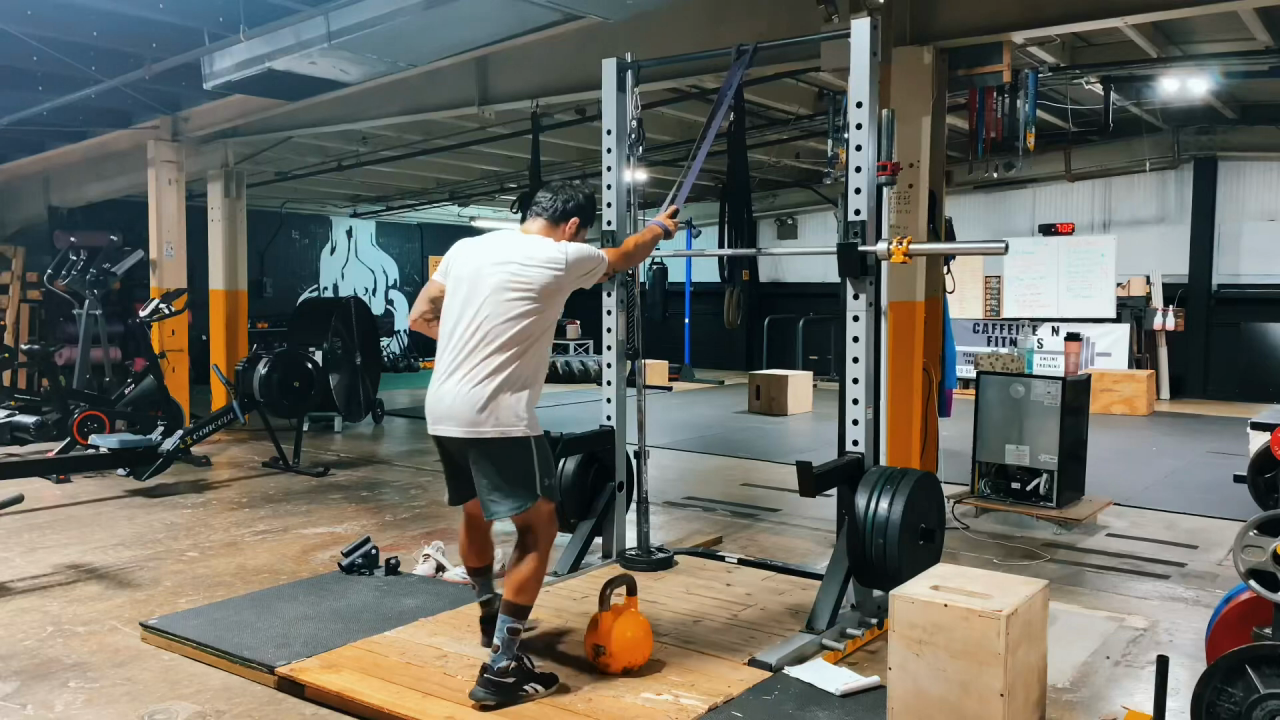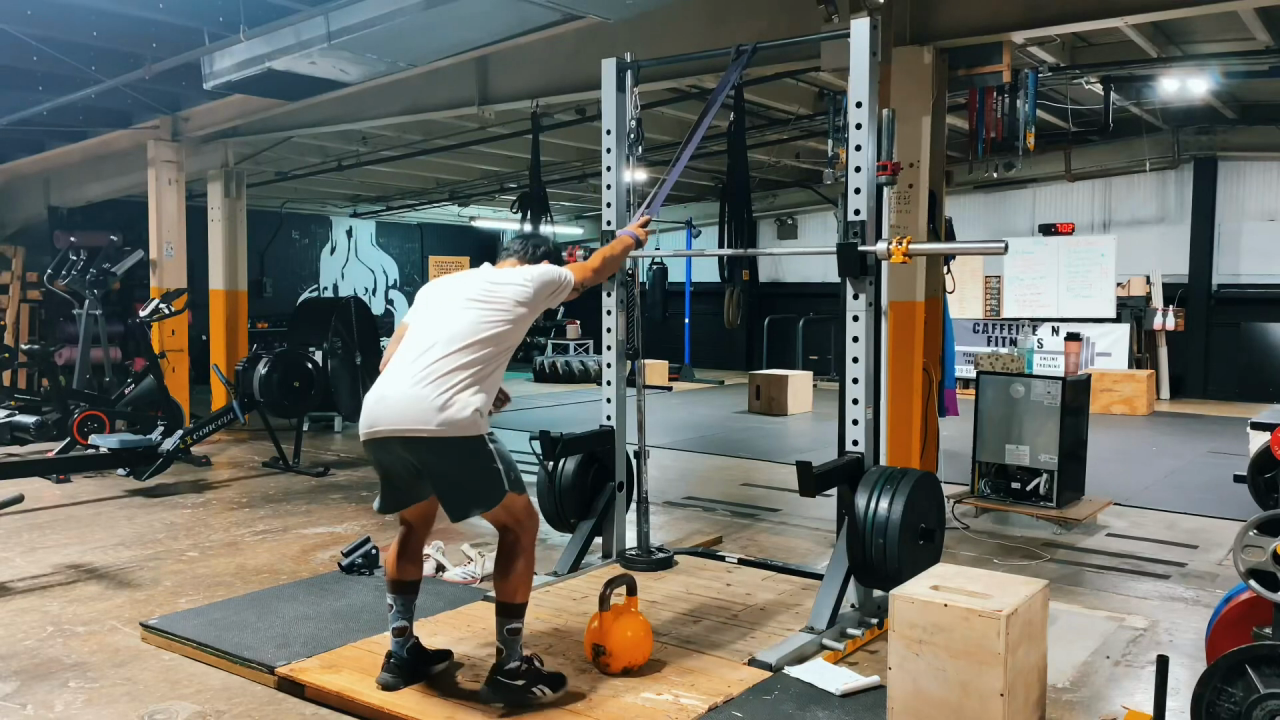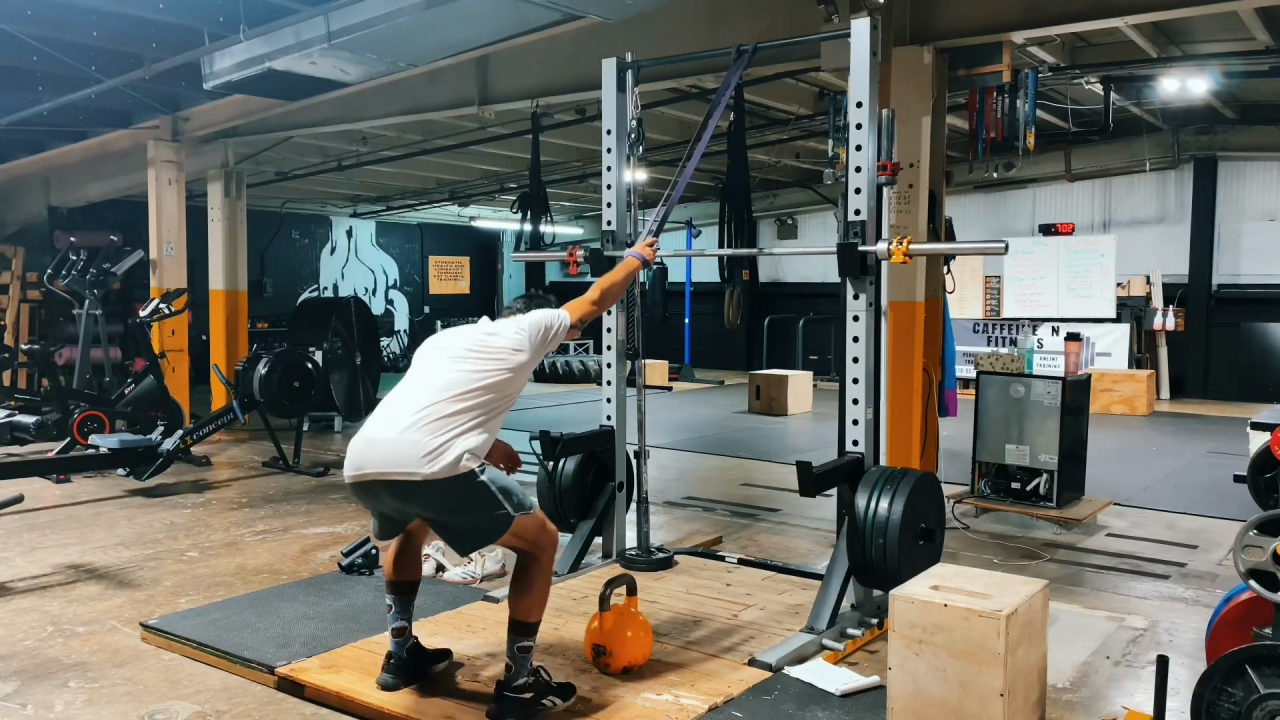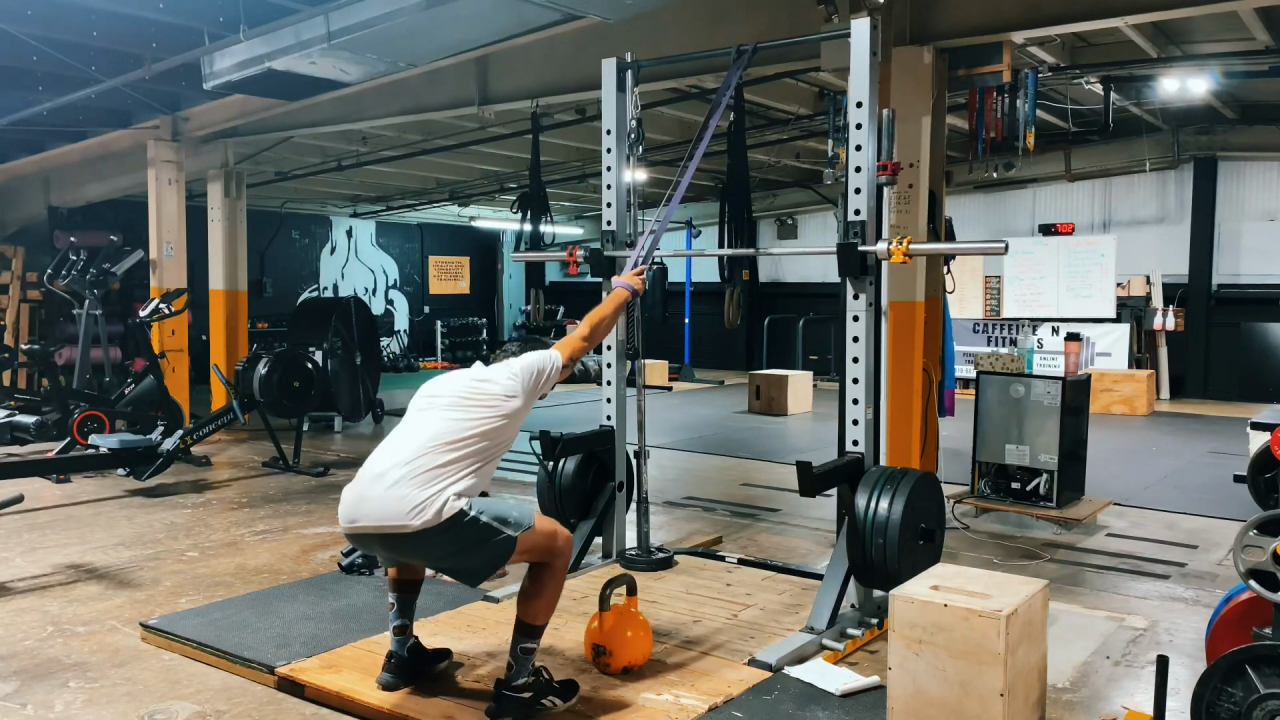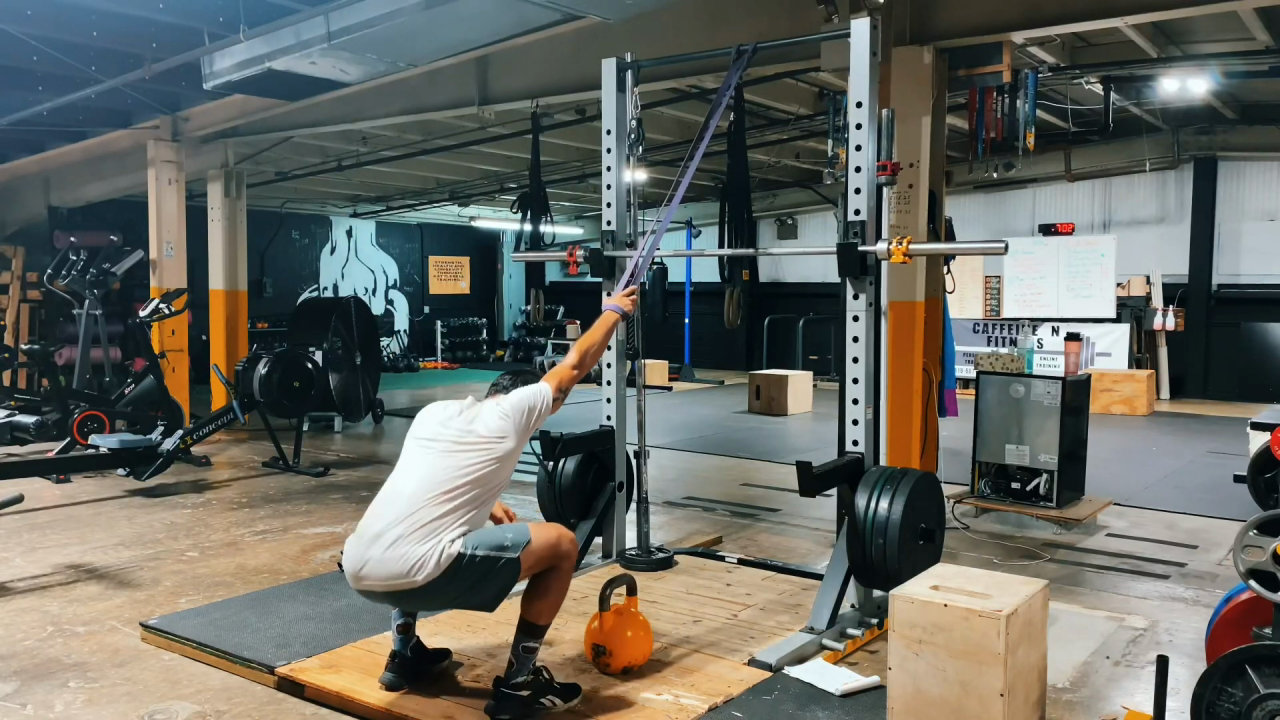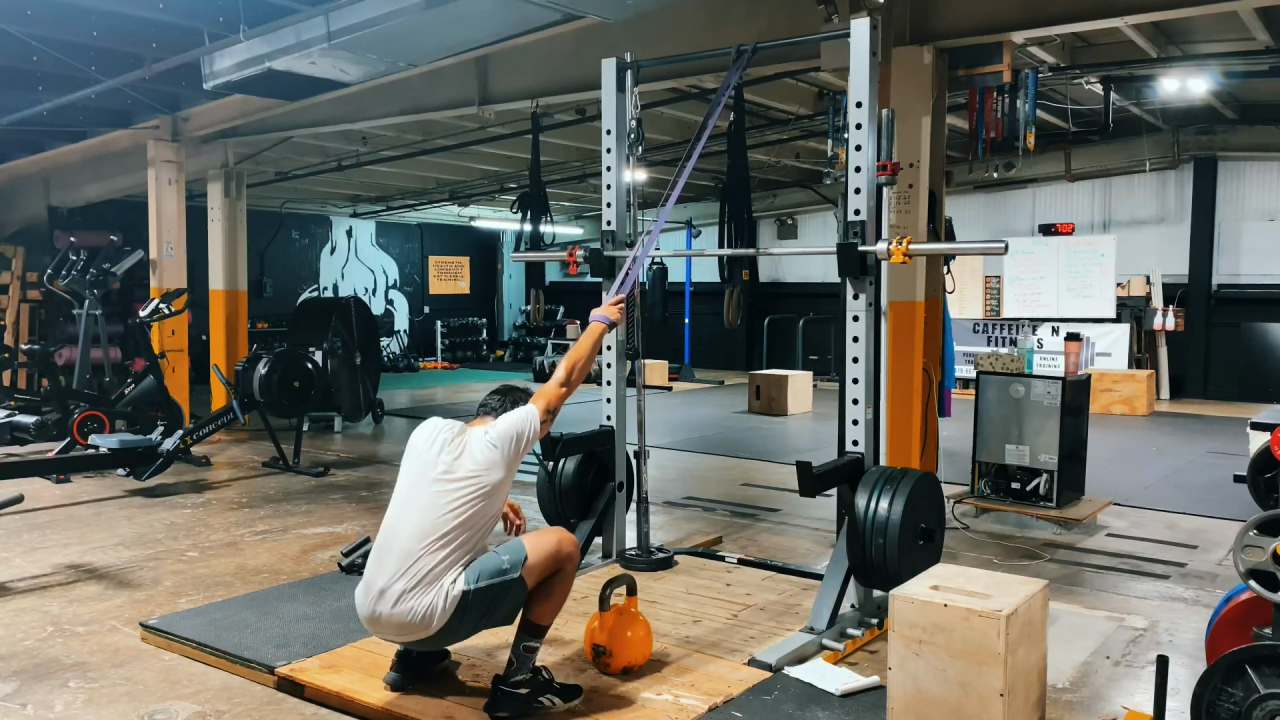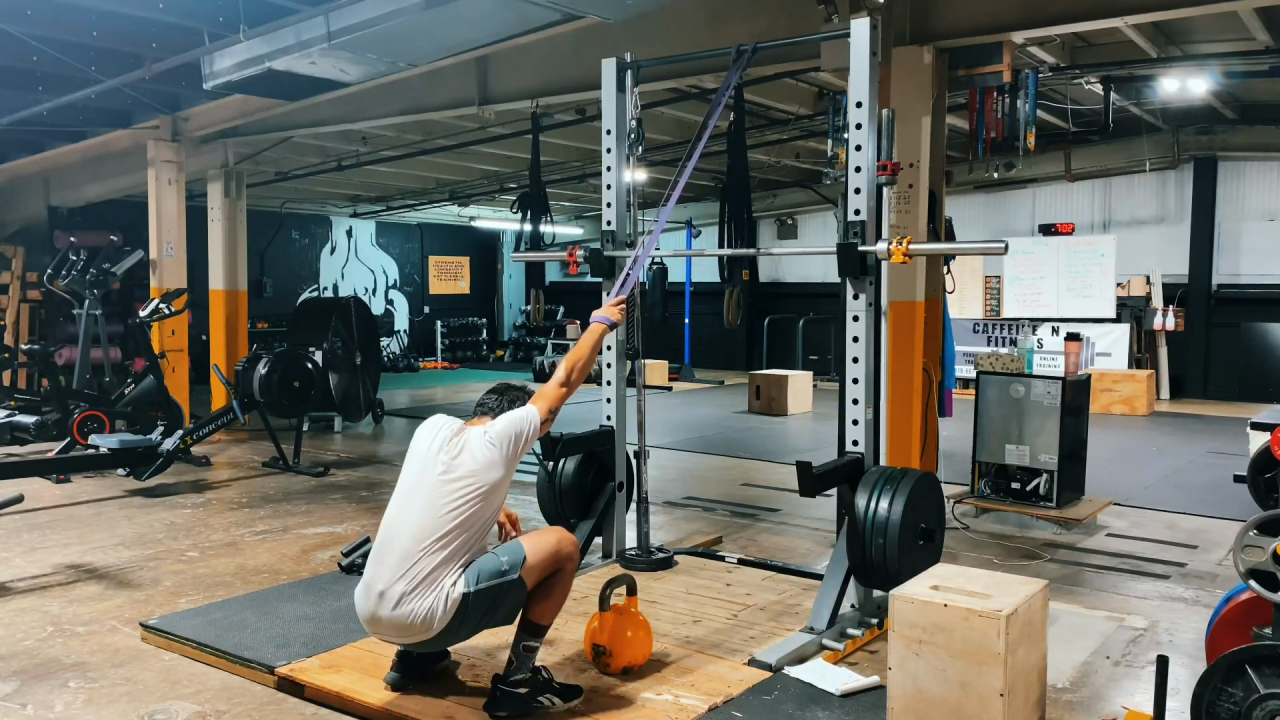
dt=0.4s
person 1, frame 1
left shoulder: (464, 248)
right shoulder: (560, 259)
left elbow: (419, 317)
right elbow: (624, 255)
right wrist: (660, 227)
left hip: (442, 407)
right hip: (495, 416)
left knee: (477, 512)
right knee: (538, 527)
left ankle: (494, 617)
right ankle: (501, 669)
person 1, frame 2
left shoulder: (440, 284)
right shoulder: (530, 280)
right elbow: (594, 269)
right wrist: (631, 237)
left hip: (376, 417)
right hip: (438, 421)
left knee: (415, 523)
right knee: (520, 525)
left ankle: (402, 654)
right ankle: (511, 670)
person 1, frame 3
left shoulder: (444, 337)
right shoulder: (527, 331)
right elbow: (594, 300)
left wrist: (488, 445)
right wrist: (635, 259)
left hip: (361, 464)
right hip: (423, 467)
left knee: (409, 527)
right knee: (540, 540)
left ankle: (402, 655)
person 1, frame 4
left shoulder: (441, 381)
right shoulder: (518, 376)
right elbow: (585, 336)
left wrist: (490, 514)
right wrist: (624, 289)
left hip: (354, 518)
right hip: (414, 518)
right knee: (556, 543)
left ankle: (402, 656)
person 1, frame 5
left shoulder: (436, 410)
right shoulder: (510, 413)
right elbow: (574, 364)
right wrist: (614, 311)
left hip: (358, 569)
right hip: (412, 575)
right knee: (562, 545)
left ankle: (405, 656)
right ankle: (517, 685)
person 1, frame 6
left shoulder: (429, 430)
right shoulder: (500, 441)
right elbow: (561, 382)
right wrist: (601, 323)
left hip: (371, 611)
right hip: (425, 618)
right knee: (563, 545)
left ankle: (411, 657)
right ankle: (517, 684)
person 1, frame 7
left shoulder: (434, 427)
right shoulder: (499, 438)
right elbow: (563, 381)
right wrist: (601, 323)
left hip: (370, 612)
right hip: (423, 619)
right knee: (562, 545)
left ankle: (411, 659)
right ankle: (516, 683)
